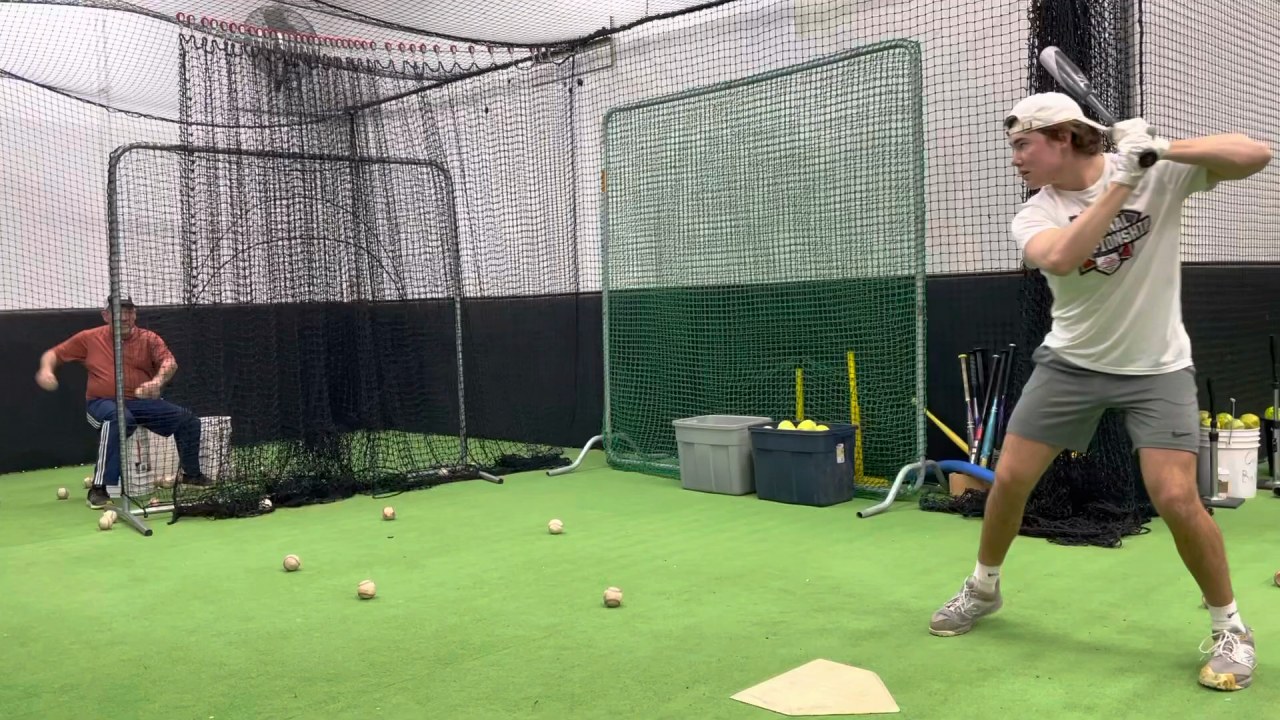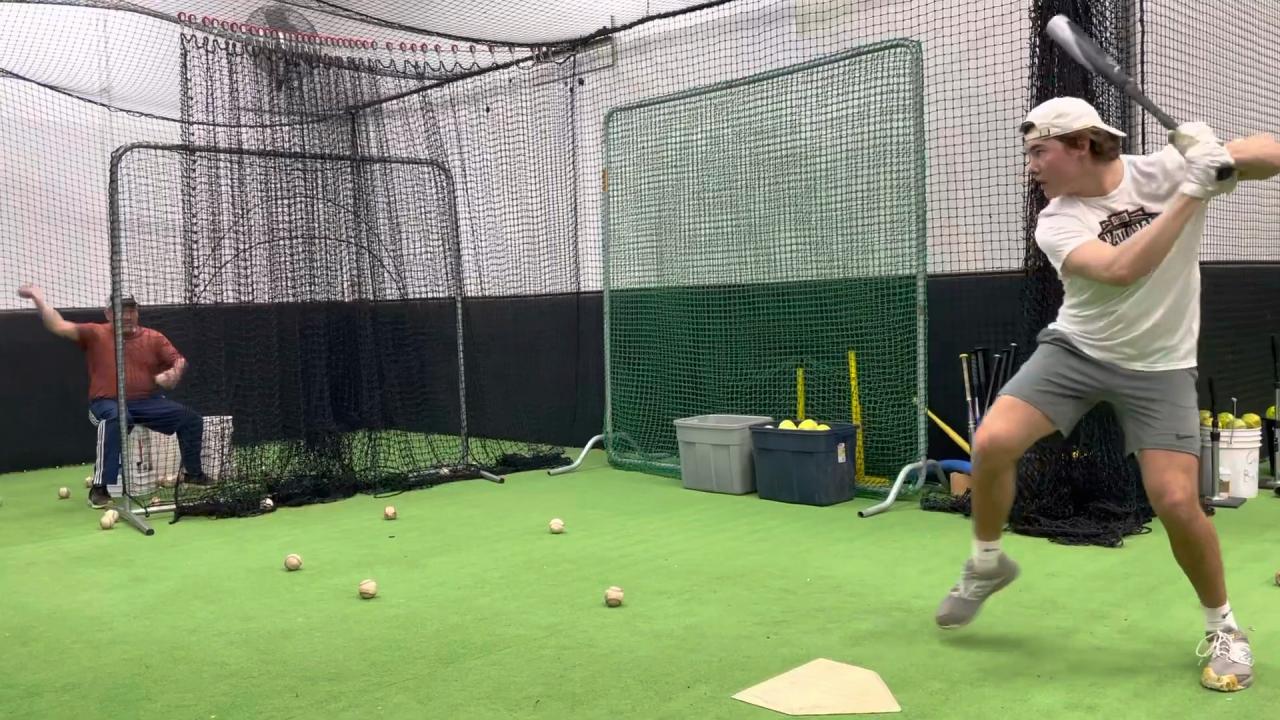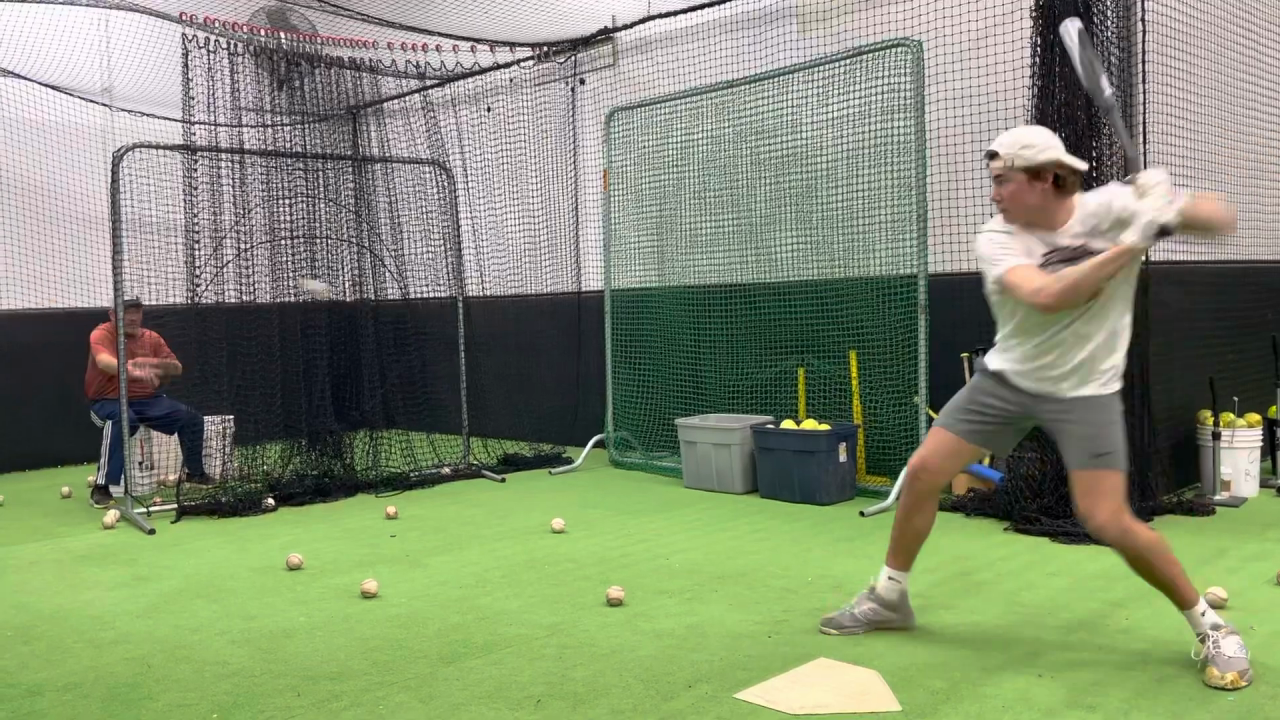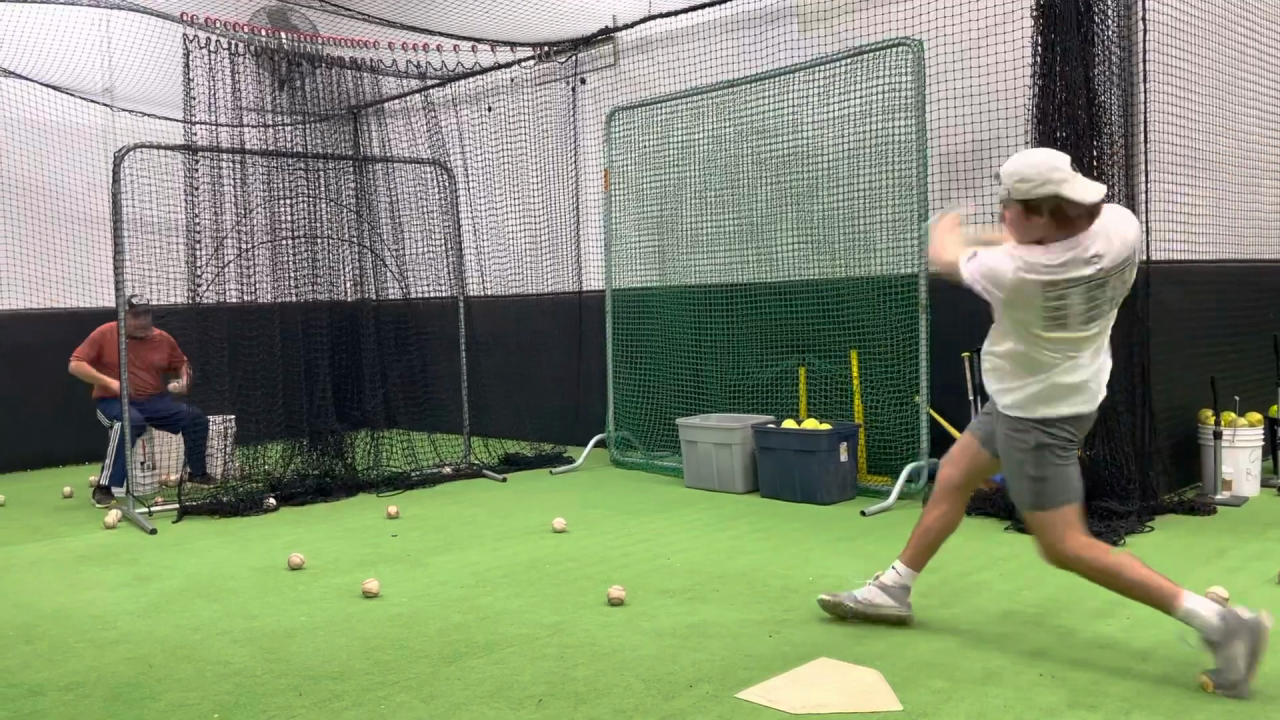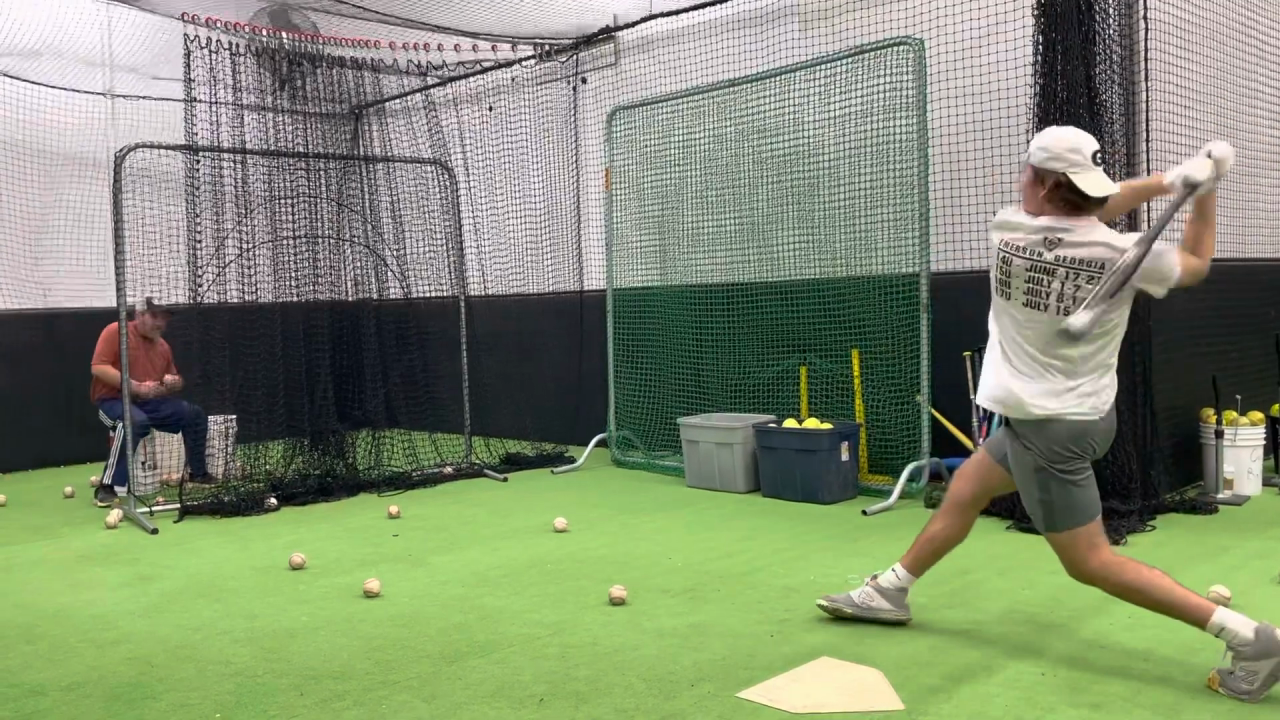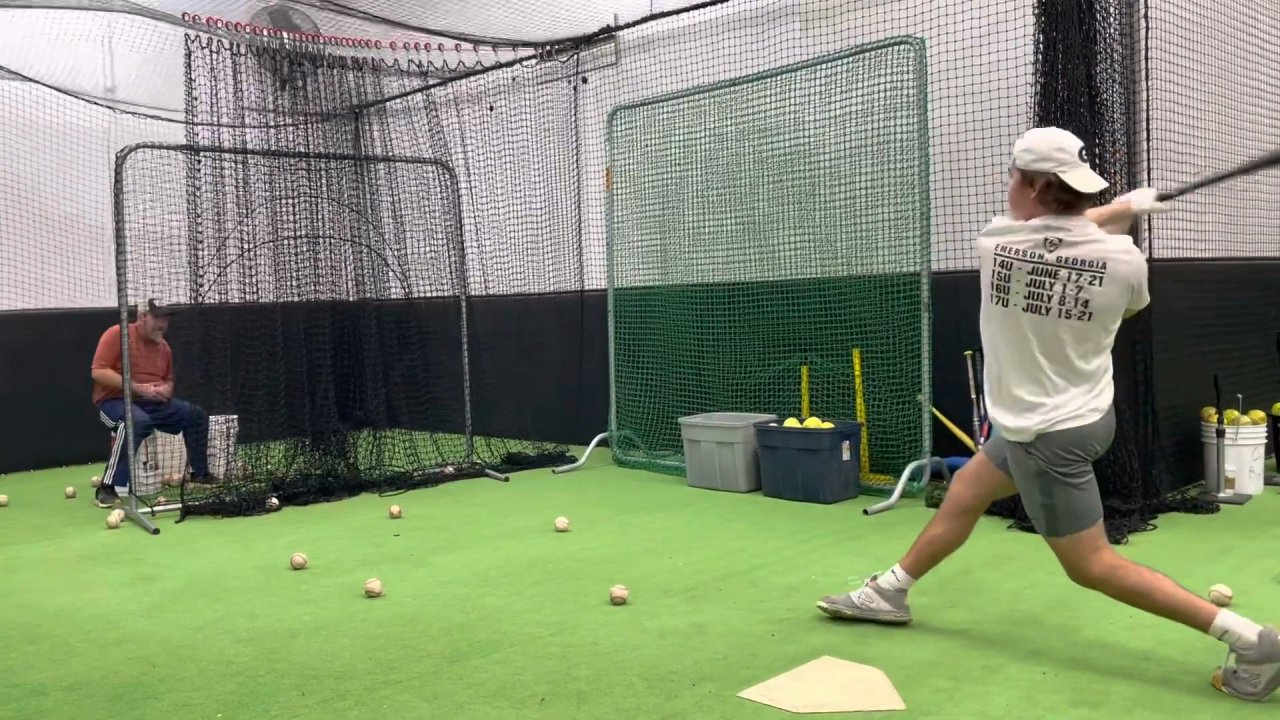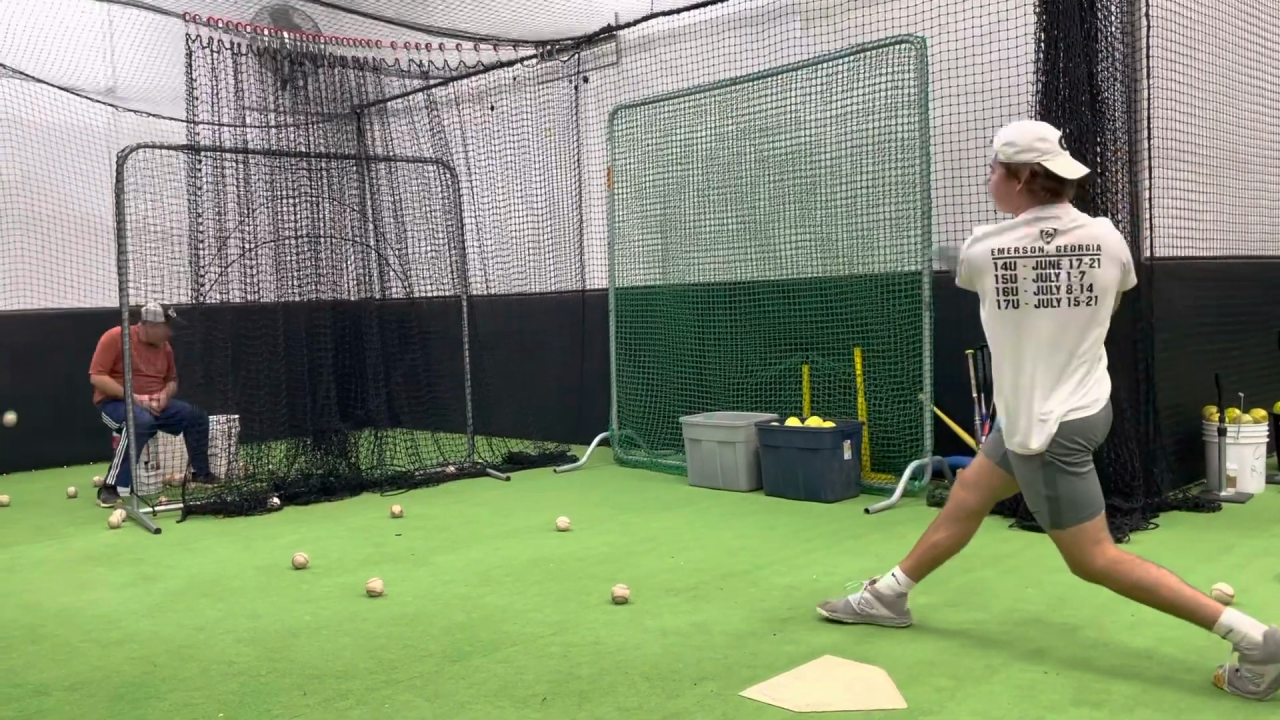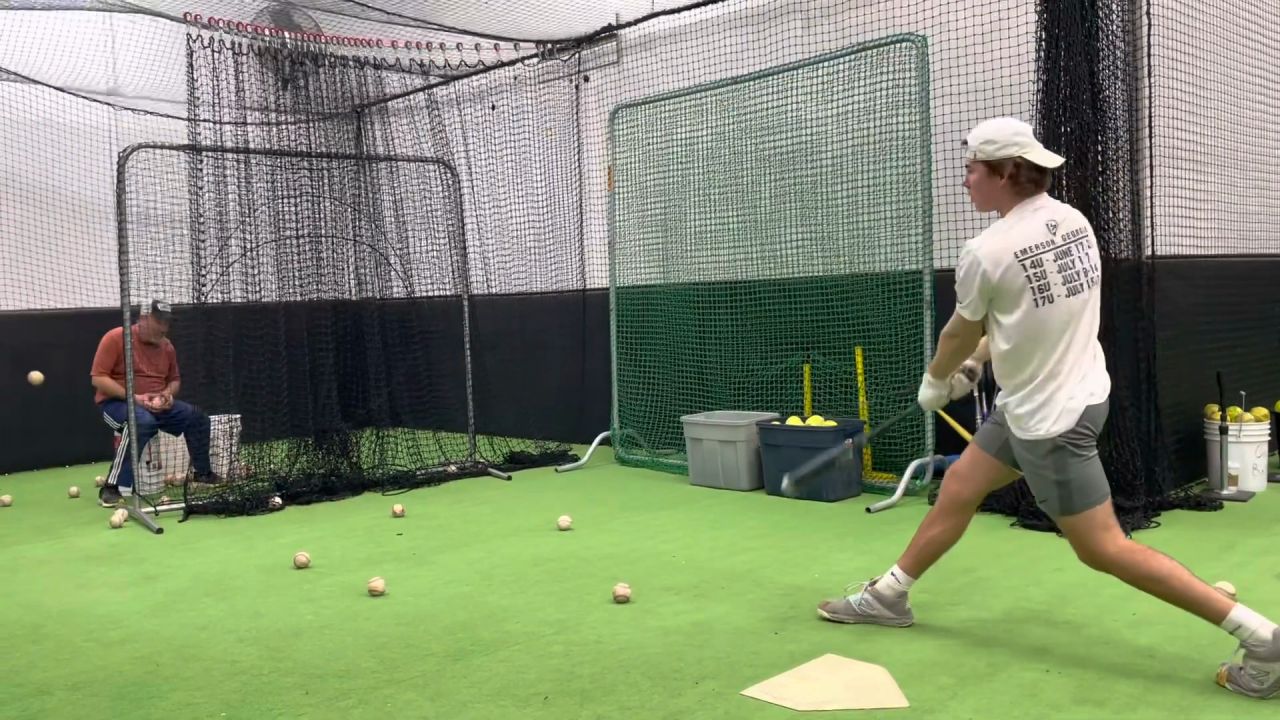
dt=0.3s
person 1, frame 1
left shoulder: (1154, 169)
right shoulder: (1033, 216)
left elbow: (1254, 155)
right elbow: (1058, 259)
left wrist: (1166, 149)
right wrist: (1121, 184)
left hip: (1156, 366)
right hip: (1071, 361)
left knee: (1176, 499)
right knee: (1009, 480)
left ankle: (1229, 627)
right ankle: (983, 586)
person 1, frame 2
left shoulder: (1166, 169)
right shoulder: (1055, 222)
right elbow: (1120, 268)
left wrist: (1216, 156)
right wrist: (1189, 192)
left hip: (1159, 364)
right hip: (1075, 349)
left knee: (1176, 502)
right knee: (991, 445)
left ankle: (1223, 628)
right ankle: (986, 563)
person 1, frame 3
left shoulder: (1113, 208)
right shoulder: (999, 236)
left elbow: (1221, 221)
right elbow: (1045, 296)
left wrist: (1170, 208)
right wrist: (1135, 241)
left hip: (1084, 390)
right hip: (1007, 378)
left knee: (1108, 522)
right knee: (923, 473)
left ankle: (1210, 625)
right ankle: (888, 596)
person 1, frame 4
left shoulder: (1017, 273)
right shoulder: (1121, 226)
left elbow: (946, 260)
left wrist: (948, 224)
left hip: (1035, 411)
right hip: (1049, 396)
left knee: (1065, 546)
right knee: (950, 477)
left ankle: (1222, 623)
right ankle: (891, 589)
person 1, frame 5
left shoulder: (1007, 228)
right shoulder: (1127, 253)
left elbow: (1099, 208)
right elbow: (1194, 265)
left wrist: (1170, 178)
right wrist: (1206, 189)
left hip: (1047, 426)
right hip: (1078, 414)
left knee: (1089, 561)
right knee: (963, 492)
right ankle: (888, 590)
person 1, frame 6
left shoulder: (994, 241)
right shoulder: (1122, 257)
left wrist: (1120, 207)
right wrist: (1127, 212)
left hip: (1048, 431)
right hip: (1078, 414)
left knee: (1091, 565)
right knee: (963, 495)
right ankle: (887, 591)
person 1, frame 7
left shoulder: (983, 247)
right shoulder: (1105, 237)
left hip: (1045, 424)
right hip: (1075, 405)
left knee: (1093, 560)
right knee: (965, 498)
right ankle: (887, 595)
person 1, frame 8
left shoulder: (987, 252)
right shoulder: (1073, 221)
left elbow: (959, 336)
left wrist: (935, 379)
right wrist: (981, 355)
left hip: (1053, 415)
right hip: (1031, 404)
left knee: (1104, 549)
right knee: (957, 488)
right ankle: (888, 594)
person 2, frame 1
left shoulder: (149, 339)
right shoulder: (90, 338)
left elbow: (170, 362)
right elbow: (54, 354)
left wrist: (159, 380)
right wrist: (46, 370)
left hip: (145, 403)
right hip: (104, 404)
left knee: (188, 420)
right knee: (119, 419)
left ankle: (191, 474)
right ankle: (100, 487)
person 2, frame 2
left shoulder: (152, 338)
right shoulder: (95, 333)
left elbow: (178, 359)
right elbow: (61, 328)
left wrist: (175, 372)
right wrist: (39, 299)
left hip: (146, 402)
right hip: (107, 403)
left knee: (190, 419)
right knee: (115, 418)
left ankle: (193, 473)
right ankle: (100, 486)
person 2, frame 3
left shoulder: (152, 338)
right shoulder: (103, 333)
left elbow: (176, 368)
right elbow: (104, 362)
left wrist: (153, 362)
right wrist: (135, 372)
left hip: (147, 401)
right hip: (107, 402)
left knee: (191, 417)
right knee: (122, 420)
left ankle: (195, 474)
right ankle: (103, 487)
person 2, frame 4
left shoulder: (163, 339)
right shoulder: (105, 334)
left elbow: (182, 364)
right elbow: (75, 365)
left wrist: (183, 381)
right wrist: (108, 382)
left hip: (154, 401)
right hip: (114, 401)
left knee: (195, 418)
right knee: (132, 421)
left ankle: (197, 473)
right ankle: (105, 487)
person 2, frame 5
left shoulder: (162, 346)
right shoulder: (116, 332)
left elbow: (174, 383)
right elbow: (98, 368)
left wrist: (174, 382)
right wrist: (137, 387)
left hip: (152, 402)
right hip: (113, 400)
left knee: (195, 415)
right knee: (135, 422)
left ankle: (198, 473)
right ankle: (108, 486)
person 2, frame 6
left shoulder: (163, 347)
right shoulder: (117, 334)
left elbow: (168, 382)
right elbow: (98, 372)
left wrist: (166, 389)
right wrist: (138, 387)
left hip: (152, 403)
right hip: (115, 400)
left knee: (196, 415)
right knee: (137, 421)
left ankle: (200, 473)
right ankle: (109, 487)
person 2, frame 7
left shoulder: (164, 347)
right shoulder: (115, 337)
left elbow: (172, 380)
right elbow: (97, 377)
left wrist: (164, 395)
right wrist: (134, 397)
left hip: (154, 403)
right hip: (115, 401)
left knee: (197, 417)
right knee: (142, 422)
left ankle: (201, 473)
right ankle: (111, 487)
person 2, frame 8
left shoulder: (166, 346)
right shoulder: (115, 338)
left elbow: (174, 379)
right elbow: (98, 379)
left wrist: (168, 394)
right wrist: (135, 398)
left hip: (156, 403)
right hip: (117, 401)
left knee: (197, 417)
right knee: (143, 422)
left ankle: (203, 473)
right ankle: (113, 487)
